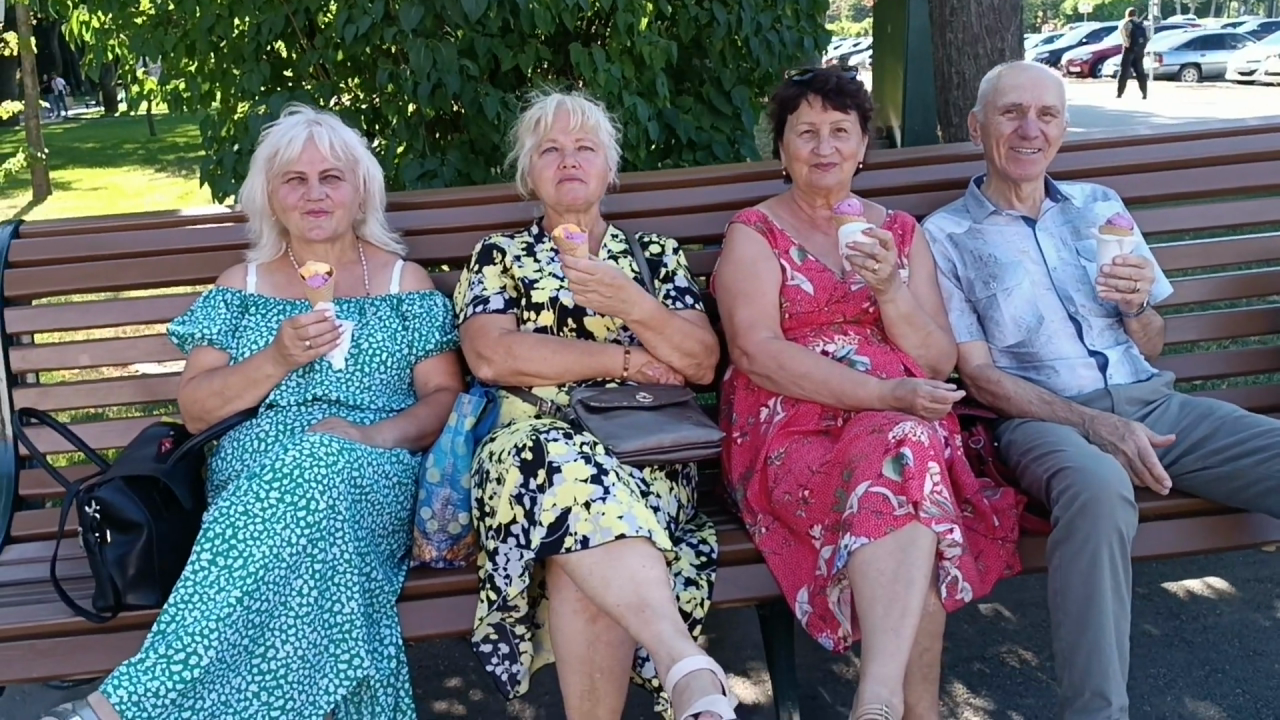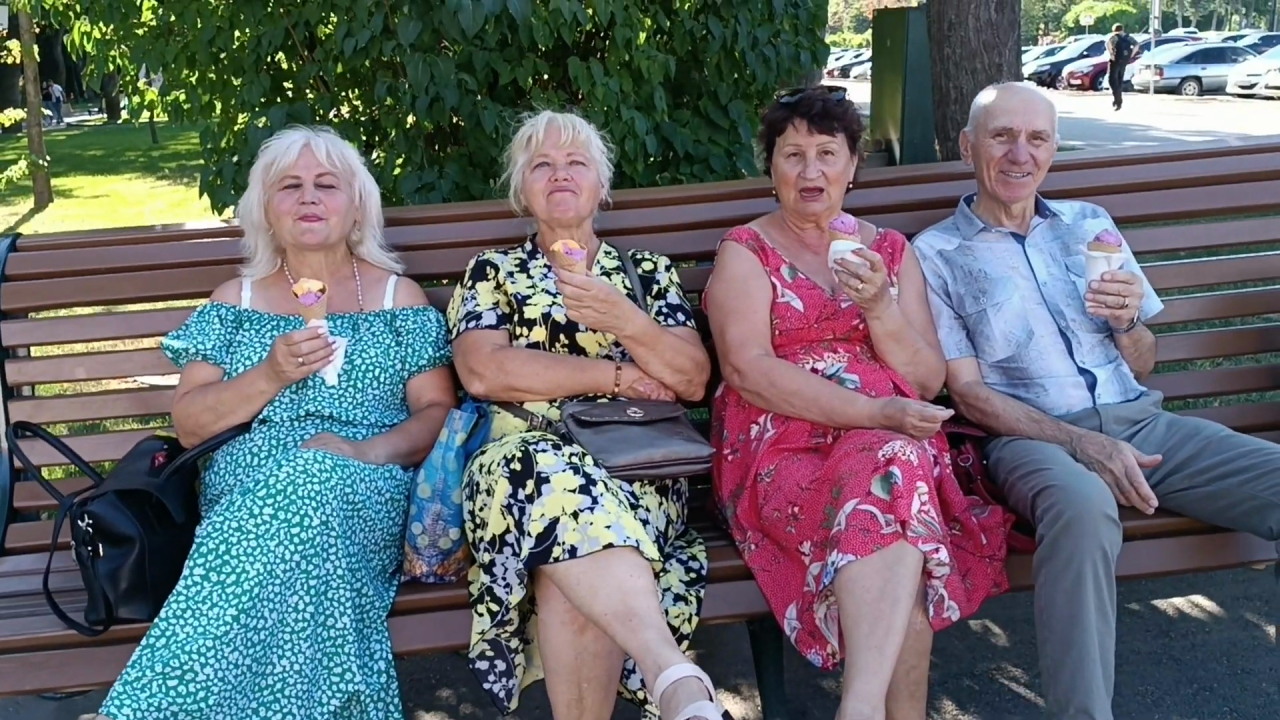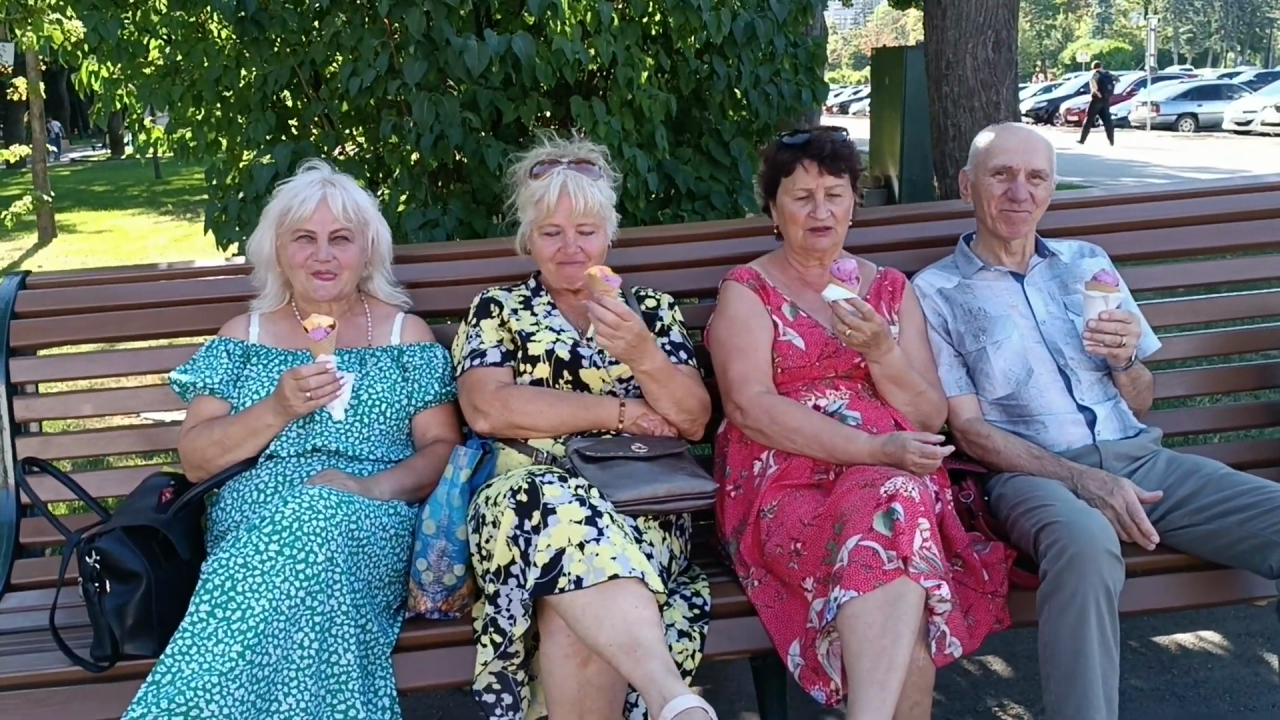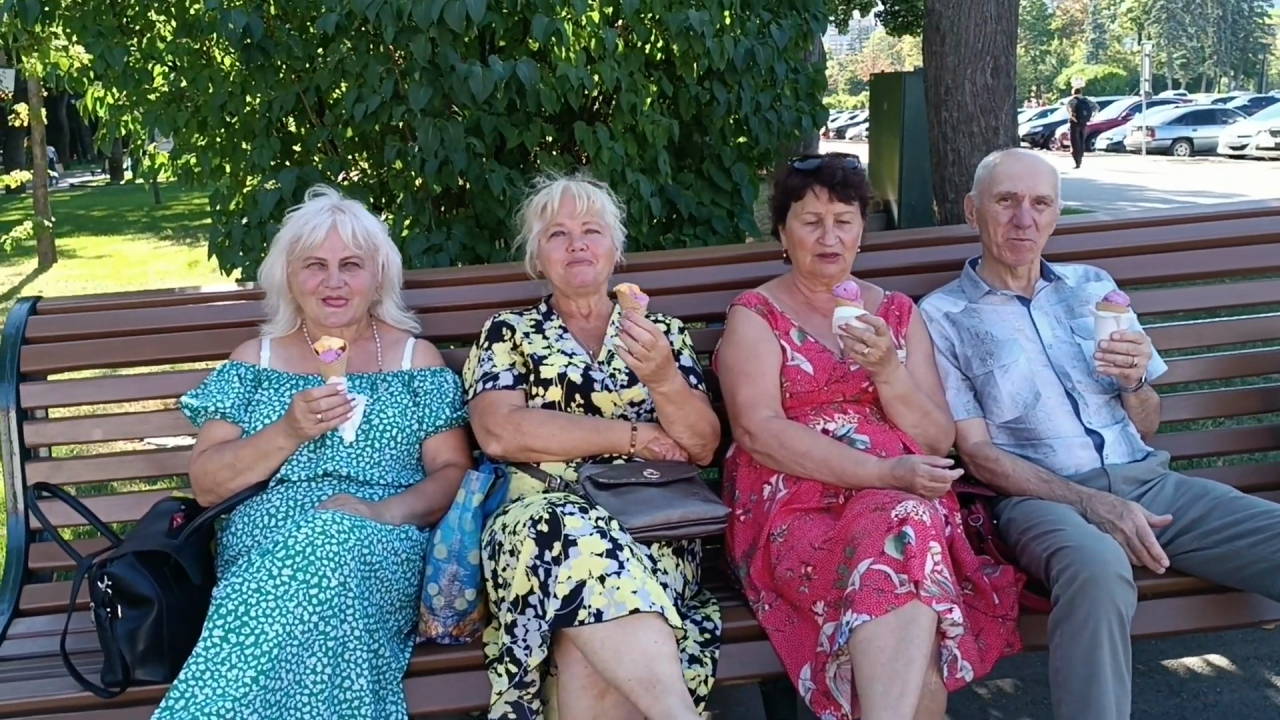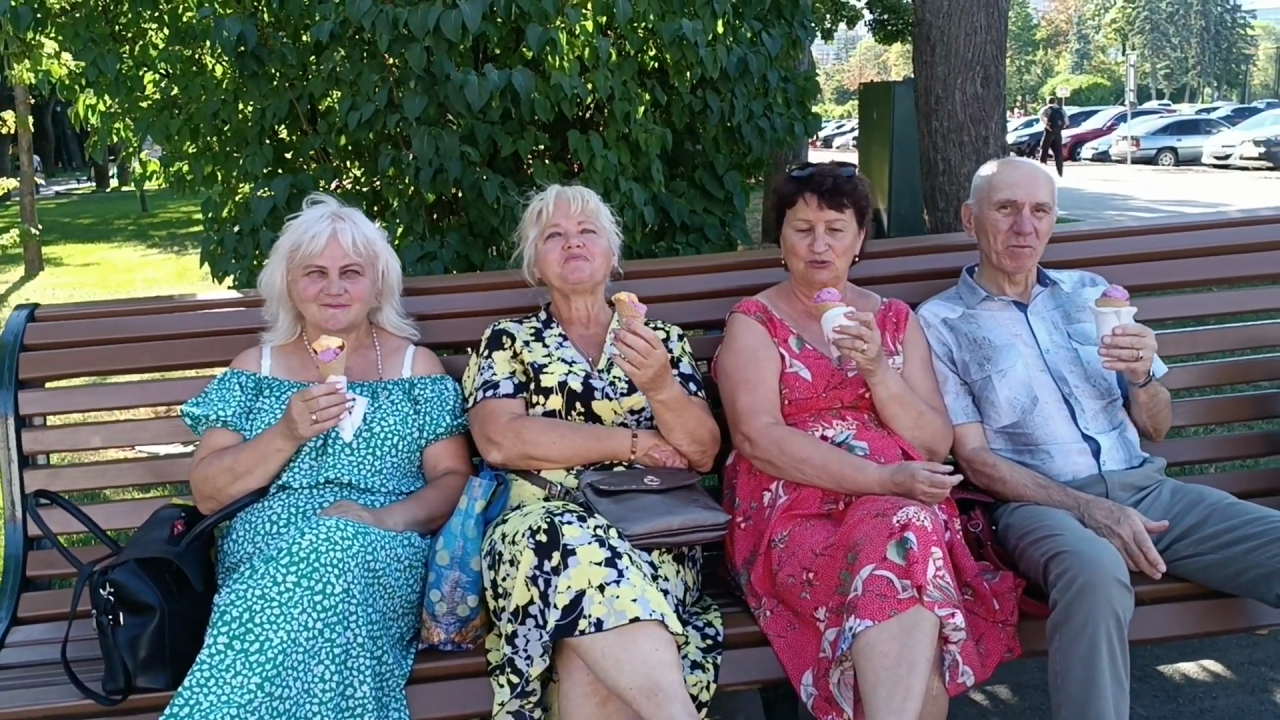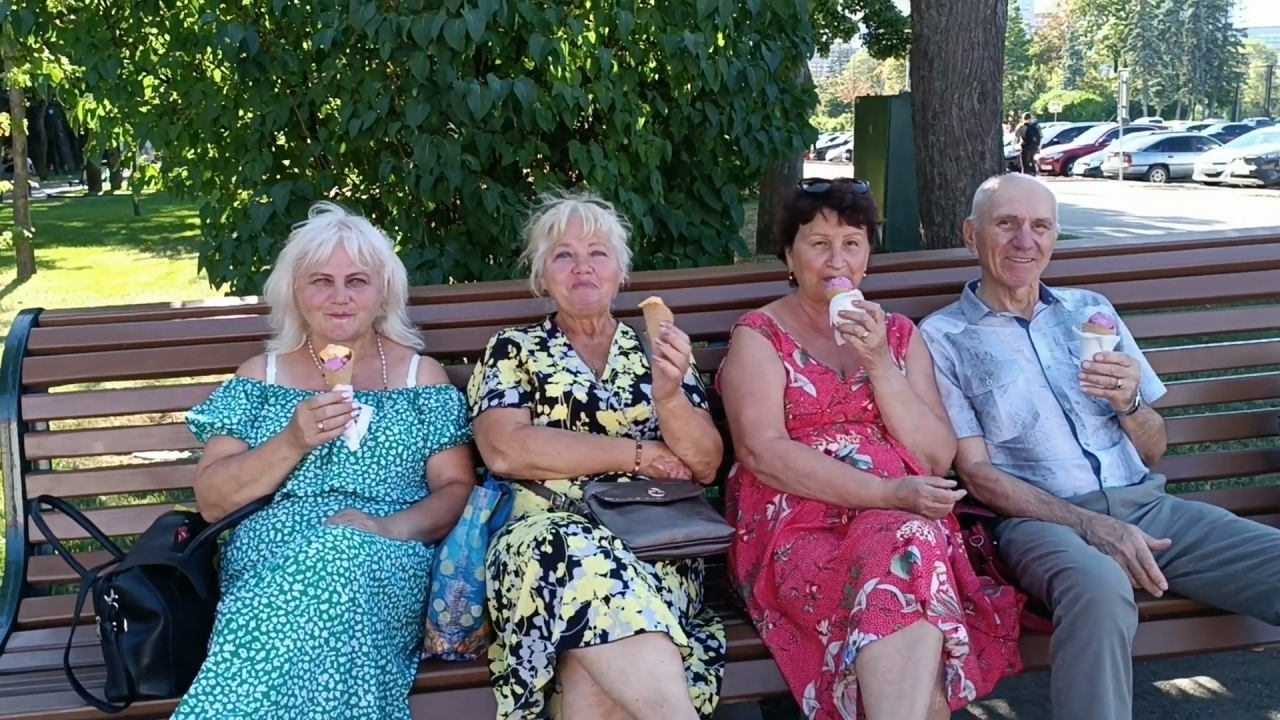
dt=0.5s
person 1, frame 1
left shoulder: (1100, 204)
right shoulder: (945, 235)
right elbow: (979, 375)
left wrist: (1137, 306)
right wrist: (1094, 423)
left hip: (1152, 401)
right hip: (1044, 417)
right knee: (1099, 486)
person 1, frame 2
left shoulder: (1090, 223)
right shoulder: (936, 254)
right elbow: (969, 392)
left wrist: (1126, 323)
right wrist: (1083, 443)
left hip: (1140, 421)
right hip: (1032, 436)
right knee: (1083, 505)
person 1, frame 3
left shoulder: (1088, 261)
right shoulder: (936, 291)
left elbow: (1140, 403)
right elbow: (969, 430)
left wrist: (1125, 361)
right wrist: (1084, 479)
left hip: (1139, 457)
right hip: (1034, 472)
right knee: (1086, 542)
person 1, frame 4
left shoulder: (1093, 285)
right shoulder: (943, 316)
right elbow: (978, 453)
left wrist: (1134, 383)
right wrist: (1091, 503)
left hip: (1149, 480)
right hip: (1042, 496)
right knee: (1099, 567)
person 1, frame 5
left shoulder: (1089, 291)
right shoulder: (941, 322)
left elbow: (1156, 427)
right elbow: (975, 457)
left wrist: (1144, 376)
right wrist: (1088, 507)
left hip: (1144, 486)
right hip: (1040, 502)
right knee: (1095, 571)
person 1, frame 6
left shoulder: (1091, 310)
right shoulder: (944, 337)
left elbow: (1153, 450)
right elbow: (977, 473)
left wrist: (1128, 403)
right wrist: (1090, 525)
left hip: (1146, 503)
right hip: (1041, 518)
right knee: (1099, 588)
person 2, frame 1
left shoulder: (900, 229)
right shoulder: (754, 233)
left elbow: (938, 362)
right elbow: (758, 354)
left wrist: (889, 289)
right wrist: (885, 393)
left hip: (901, 418)
right hip: (792, 428)
left knee: (905, 448)
right knee: (901, 456)
person 2, frame 2
left shoulder: (891, 249)
right shoulder: (745, 251)
left elbow: (928, 381)
right elbow: (748, 372)
left wrist: (879, 307)
right wrist: (876, 413)
left hip: (891, 437)
right hip: (782, 445)
left knee: (888, 469)
right knee: (893, 478)
person 2, frame 3
left shoulder: (891, 287)
right shoulder: (747, 290)
left elbow: (929, 416)
right elbow: (751, 408)
left wrist: (880, 350)
right wrist: (875, 449)
left hip: (890, 472)
right hip: (784, 480)
left knee: (892, 505)
right knee: (892, 520)
person 2, frame 4
left shoulder: (897, 311)
right shoulder: (755, 315)
left elbow: (937, 440)
right elbow: (759, 433)
left wrist: (887, 370)
right wrist: (883, 472)
left hip: (900, 496)
right hip: (794, 505)
left knee: (904, 530)
right knee: (904, 544)
person 2, frame 5
left shoulder: (895, 318)
right shoulder: (754, 322)
left elbow: (935, 445)
right elbow: (759, 439)
left wrist: (877, 370)
right wrist: (883, 478)
left hip: (897, 501)
right hip: (793, 510)
left knee: (906, 533)
right knee: (902, 552)
person 2, frame 6
left shoulder: (899, 333)
right shoulder: (759, 335)
left elbow: (937, 457)
right elbow: (763, 454)
left wrist: (881, 365)
right wrist: (888, 494)
left hip: (902, 517)
right hip: (797, 524)
left knee: (905, 549)
right knee: (907, 562)
person 3, frame 1
left shoulder: (655, 253)
right shoulder: (499, 255)
left elbow: (701, 363)
right elbow: (491, 357)
left wrist: (631, 304)
right wrist: (624, 358)
right hip: (536, 445)
left knee: (586, 558)
right knee: (565, 470)
person 3, frame 2
left shoulder: (648, 270)
right shoulder: (492, 271)
left elbow: (694, 380)
right elbow: (484, 373)
left wrist: (624, 321)
right wrist: (616, 375)
right hip: (527, 459)
right knee: (552, 479)
person 3, frame 3
left shoulder: (652, 308)
right shoulder: (496, 309)
left elbow: (694, 421)
right elbow: (487, 410)
left wrist: (643, 357)
right wrist: (621, 412)
right hip: (531, 497)
left knee: (579, 611)
right knee: (557, 512)
person 3, frame 4
left shoulder: (662, 330)
right shoulder: (508, 333)
left elbow: (702, 446)
right elbow: (500, 433)
left wrist: (662, 378)
right wrist: (633, 435)
right hip: (545, 521)
right knee: (572, 540)
person 3, frame 5
left shoulder: (662, 337)
right shoulder: (508, 340)
left elbow: (703, 452)
right elbow: (500, 441)
left wrist: (659, 385)
right wrist: (634, 442)
right hip: (545, 527)
right knee: (573, 550)
person 3, frame 6
left shoulder: (658, 348)
right shoulder: (513, 350)
left elbow: (705, 466)
right elbow: (505, 451)
left wrist: (671, 396)
right wrist: (638, 454)
right hip: (548, 537)
right knee: (576, 559)
person 4, frame 1
left shoulder: (405, 280)
right shoulder: (240, 286)
left elbow: (445, 396)
right elbow: (195, 410)
left wrist: (374, 436)
right wrist: (278, 359)
left hip: (369, 479)
right hip: (254, 479)
left knee: (317, 464)
right knee: (294, 506)
person 4, frame 2
left shoulder: (399, 296)
right shoulder: (234, 301)
left elbow: (439, 411)
right elbow: (189, 424)
left wrist: (368, 452)
right wrist: (270, 375)
left hip: (365, 491)
right hip: (249, 487)
left knee: (316, 486)
right knee: (299, 500)
person 4, frame 3
left shoulder: (405, 333)
right shoulder: (244, 335)
left elbow: (444, 447)
right elbow: (195, 460)
left wrist: (374, 487)
right wrist: (278, 409)
left hip: (369, 524)
right hip: (255, 522)
left knee: (319, 517)
person 4, frame 4
left shoulder: (416, 358)
right shoulder: (254, 360)
left elbow: (454, 473)
right elbow: (206, 485)
left wrist: (385, 512)
right wrist: (288, 432)
left hip: (381, 548)
right hip: (266, 544)
left knee: (335, 542)
right knee: (321, 553)
person 4, frame 5
left shoulder: (416, 365)
right shoulder: (255, 367)
left elbow: (455, 480)
right elbow: (207, 493)
left wrist: (386, 518)
right wrist: (287, 433)
left hip: (380, 556)
right hip: (266, 552)
left knee: (338, 547)
right knee: (322, 556)
person 4, frame 6
left shoulder: (421, 374)
right shoulder: (259, 376)
left elbow: (457, 490)
right elbow: (211, 501)
left wrist: (390, 528)
right wrist: (292, 443)
left hip: (384, 563)
right hip: (270, 560)
left knee: (343, 560)
right knee: (331, 568)
